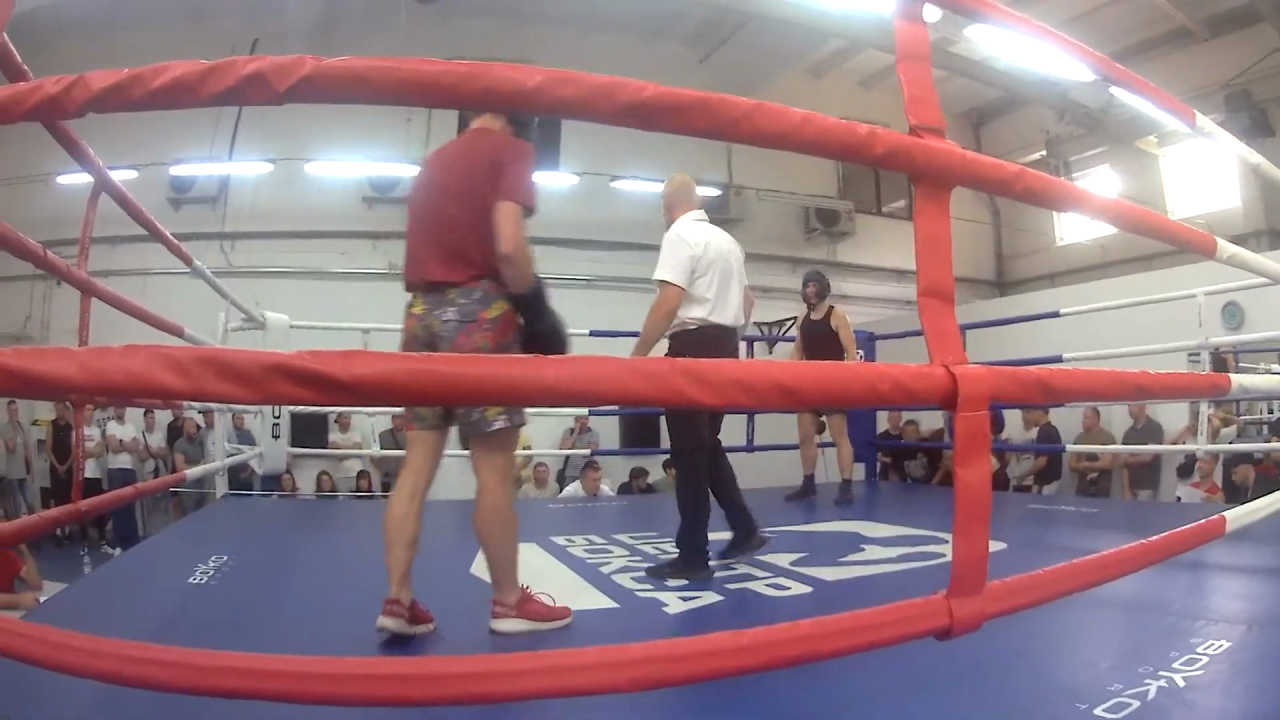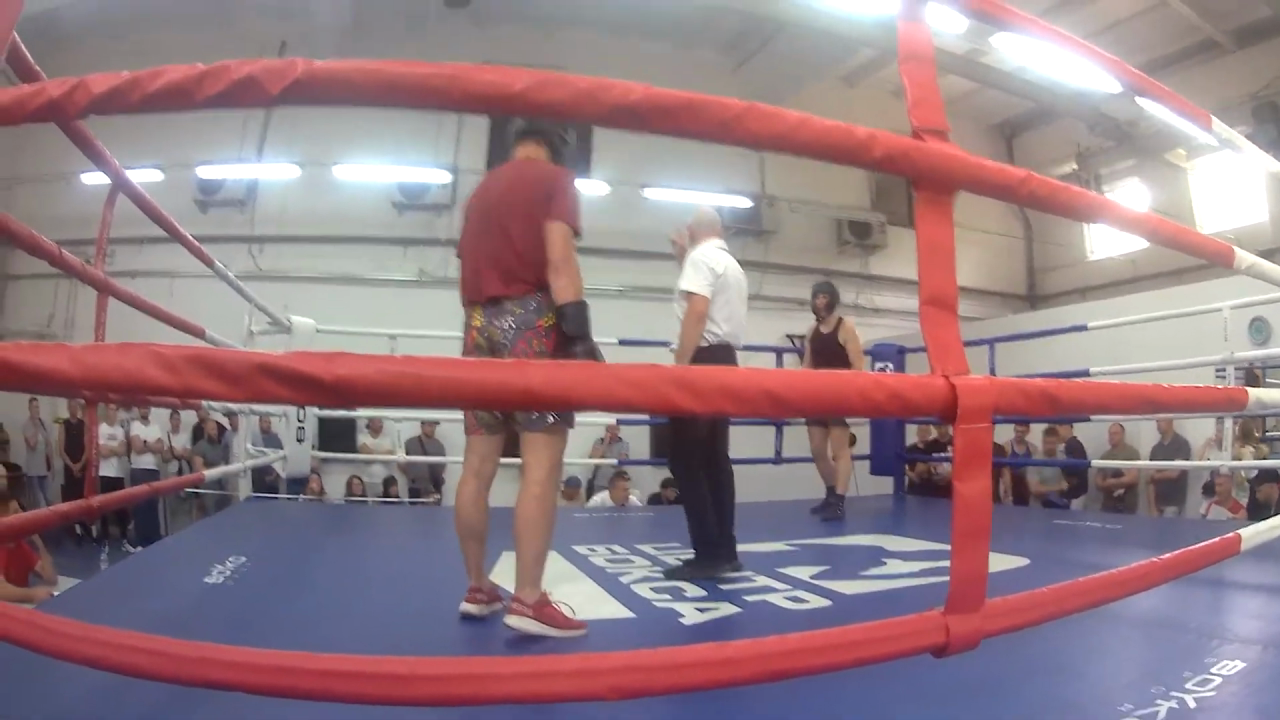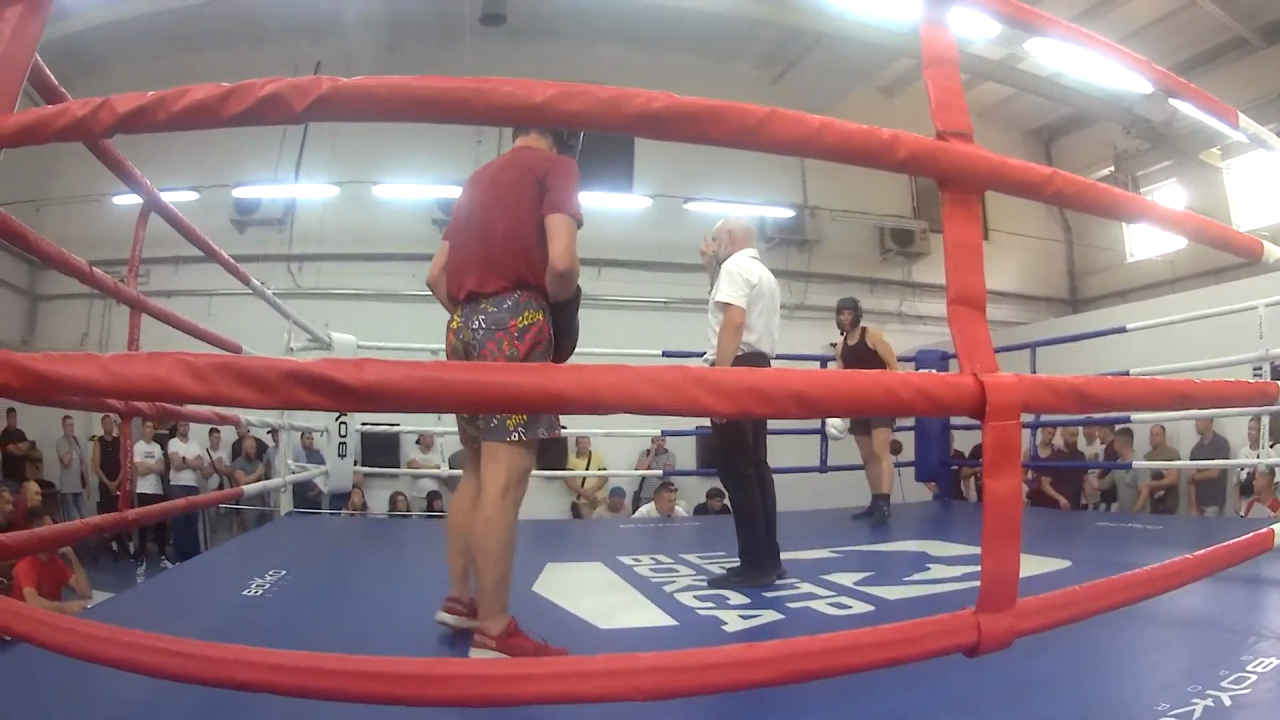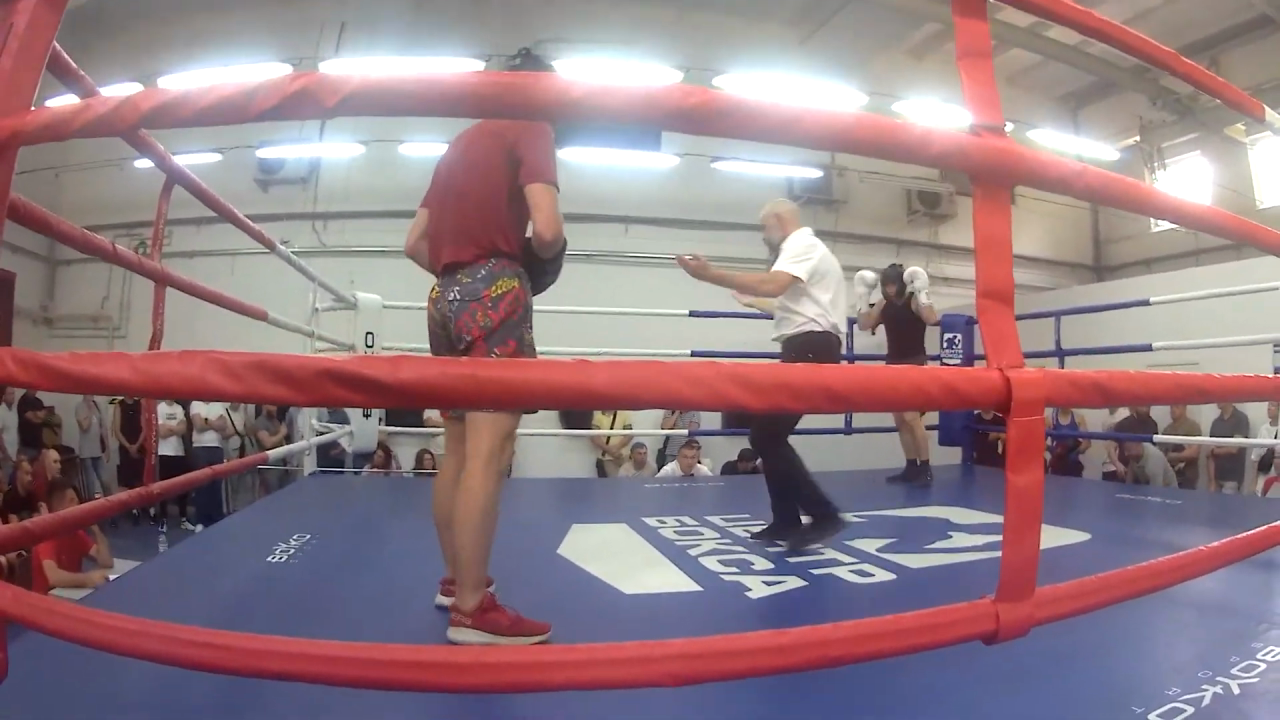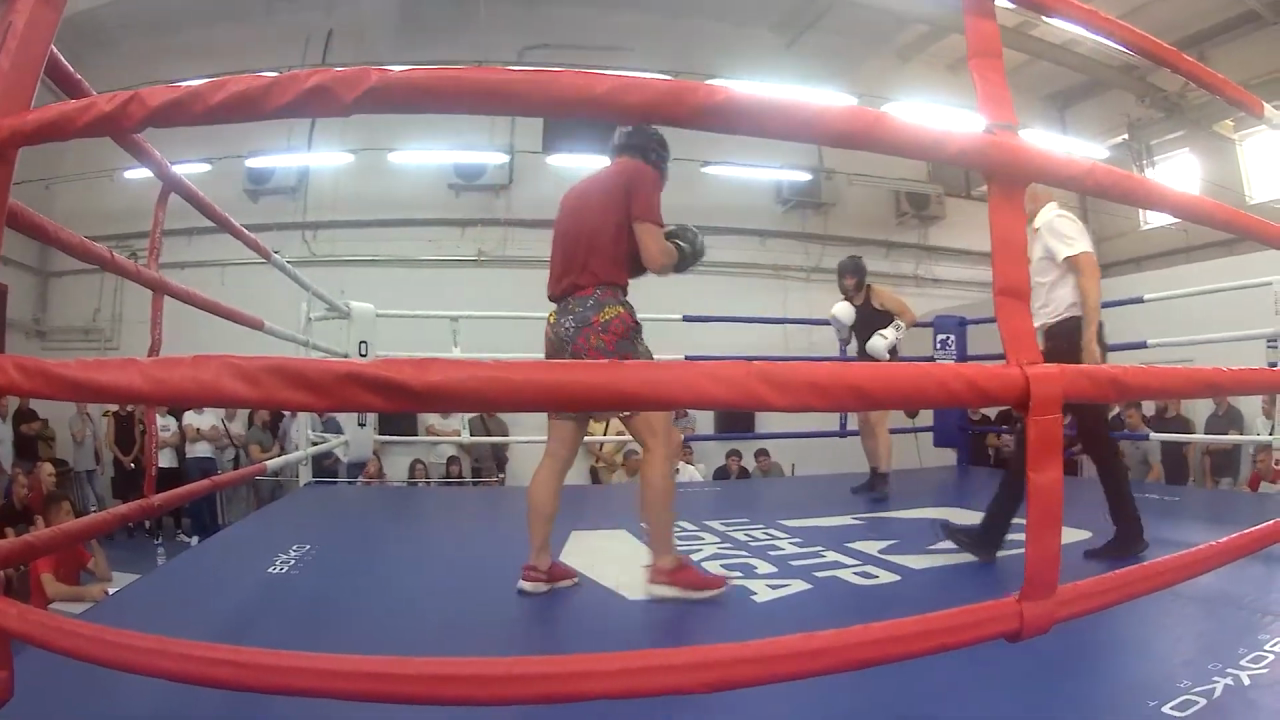
dt=1s
person 1, frame 1
left shoulder: (433, 162)
right shoulder: (512, 149)
right elbow: (508, 246)
right wrist: (536, 311)
left hip: (422, 313)
right hip: (478, 310)
left knee: (417, 464)
right knee: (495, 467)
left ankle: (398, 599)
right ankle: (508, 601)
person 1, frame 2
left shoulder: (481, 190)
right shoulder: (554, 178)
right elbow: (559, 262)
right wrist: (578, 337)
left hip: (480, 325)
right hip: (532, 320)
left knee: (477, 466)
right knee: (541, 468)
left ankle: (477, 588)
right ankle: (527, 599)
person 1, frame 3
left shoulder: (479, 179)
right shoulder: (555, 165)
left elbow: (436, 275)
right elbow: (562, 262)
right wrist: (564, 311)
left hip: (464, 325)
right hip: (516, 321)
left knee: (476, 474)
right knee: (504, 483)
left ankle: (459, 597)
right ankle: (493, 632)
person 1, frame 4
left shoulder: (459, 145)
right shoulder: (530, 130)
left elbow: (415, 244)
right elbow: (548, 231)
right wrist: (543, 257)
left hip: (445, 296)
right hip: (495, 293)
left knee: (458, 450)
right knee: (487, 455)
left ankle: (455, 579)
right ankle: (472, 608)
person 1, frame 5
left shoulder: (578, 190)
right shoulder: (641, 173)
right elbow: (655, 259)
right wrist: (677, 249)
left hip: (562, 321)
right hip: (604, 318)
left knee: (558, 451)
right knee: (660, 440)
left ankle: (537, 565)
right ankle: (666, 566)
person 2, frame 1
left shoulder: (679, 235)
right shoulder: (727, 239)
left elbow: (667, 303)
right elbow: (746, 299)
left wrist: (637, 356)
left hip: (693, 346)
right hip: (725, 345)
left knee: (688, 453)
right knee: (707, 444)
left ankle: (693, 557)
right ankle: (743, 528)
person 2, frame 2
left shoulder: (701, 257)
right shoulder: (733, 266)
left elbow: (696, 311)
left wrist: (679, 366)
right wrist: (682, 258)
left hip: (702, 361)
right hip: (725, 361)
left knee: (685, 458)
right knee: (715, 458)
left ankle: (711, 552)
right ankle: (723, 550)
person 2, frame 3
left shoulder: (735, 266)
right shoulder: (764, 273)
left elbow: (733, 322)
right wrist: (713, 267)
left hip: (738, 371)
right hip: (758, 370)
left knee: (736, 470)
right knee: (755, 467)
left ankle: (755, 564)
right ankle: (767, 559)
person 2, frame 4
left shoulder: (800, 246)
right shoulder: (809, 249)
left elbow: (772, 283)
left wrist: (712, 275)
right wrist: (754, 303)
left hip: (809, 351)
right hip: (812, 351)
left knee: (766, 435)
right knee: (771, 435)
left ankle: (822, 514)
right ankle: (787, 521)
person 2, frame 5
left shoulder: (1056, 221)
right shoulder: (1045, 229)
left elbow: (1089, 273)
left wrist: (1089, 337)
left hip: (1068, 339)
right hip: (1066, 341)
right knee: (1095, 438)
left ankle: (989, 534)
right ankle: (1128, 534)
person 3, frame 1
left shoulder: (837, 316)
right shoulder: (804, 318)
left elbow: (851, 353)
right elbow: (798, 352)
left knee: (839, 436)
right knee: (805, 437)
left ankle: (846, 487)
right ankle: (808, 484)
person 3, frame 2
left shoulder: (846, 328)
right shoulder: (812, 332)
left elbow: (858, 365)
right elbow: (807, 366)
left knee: (839, 450)
right knee: (817, 450)
left ankle: (838, 503)
right ankle: (831, 494)
person 3, frame 3
left shoulder: (872, 335)
right shoulder: (841, 346)
left elbow: (893, 364)
left knee: (881, 452)
right knee: (867, 457)
left ankle: (885, 504)
right ankle: (876, 503)
person 3, frame 4
left shoulder: (914, 301)
right shoulder: (885, 304)
left elbow: (932, 319)
right elbow: (865, 325)
left wrist: (922, 292)
right wrist: (862, 297)
left hip: (914, 363)
right hip: (893, 363)
left knee: (911, 417)
right knee: (900, 421)
left ankle: (925, 468)
right ankle: (912, 467)
person 3, frame 5
left shoulder: (878, 294)
right shoulder: (845, 305)
left elbow: (909, 316)
right elbow: (845, 342)
left wrist: (891, 333)
right wrist: (840, 327)
left hip: (884, 362)
right hip: (863, 362)
left knee: (876, 421)
right knee: (864, 424)
left ankle: (883, 479)
right ankle: (875, 476)
